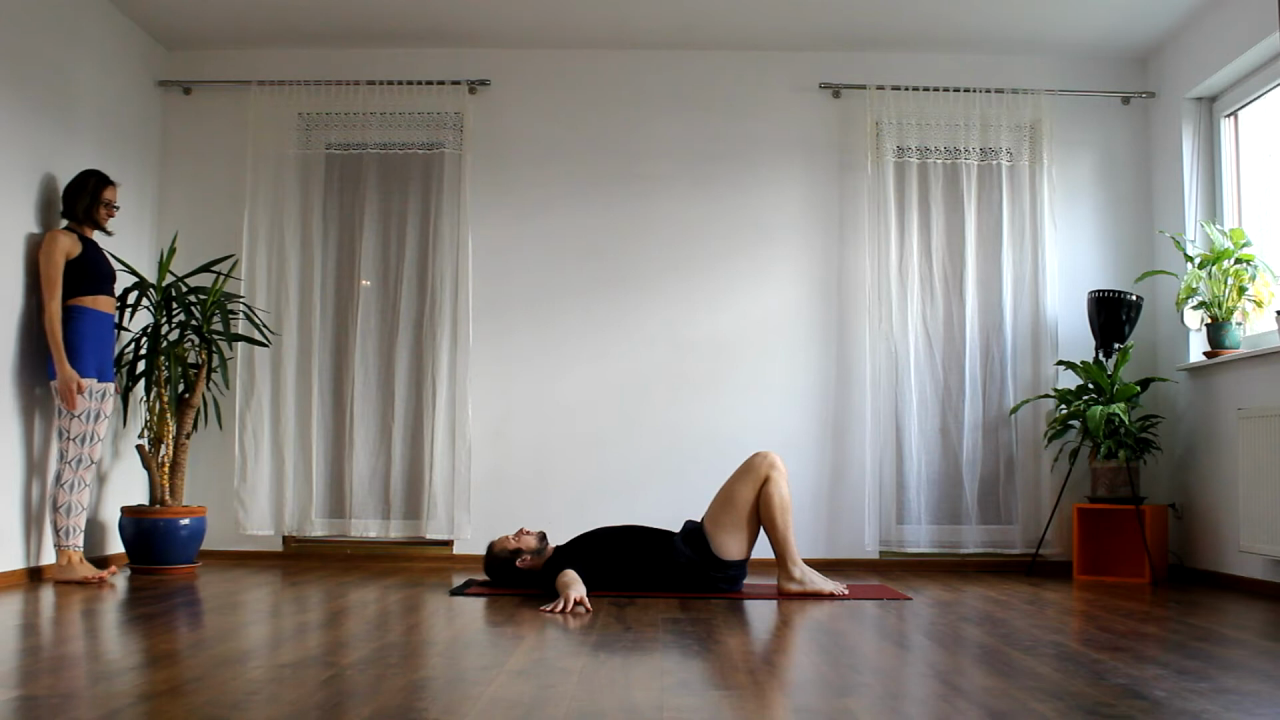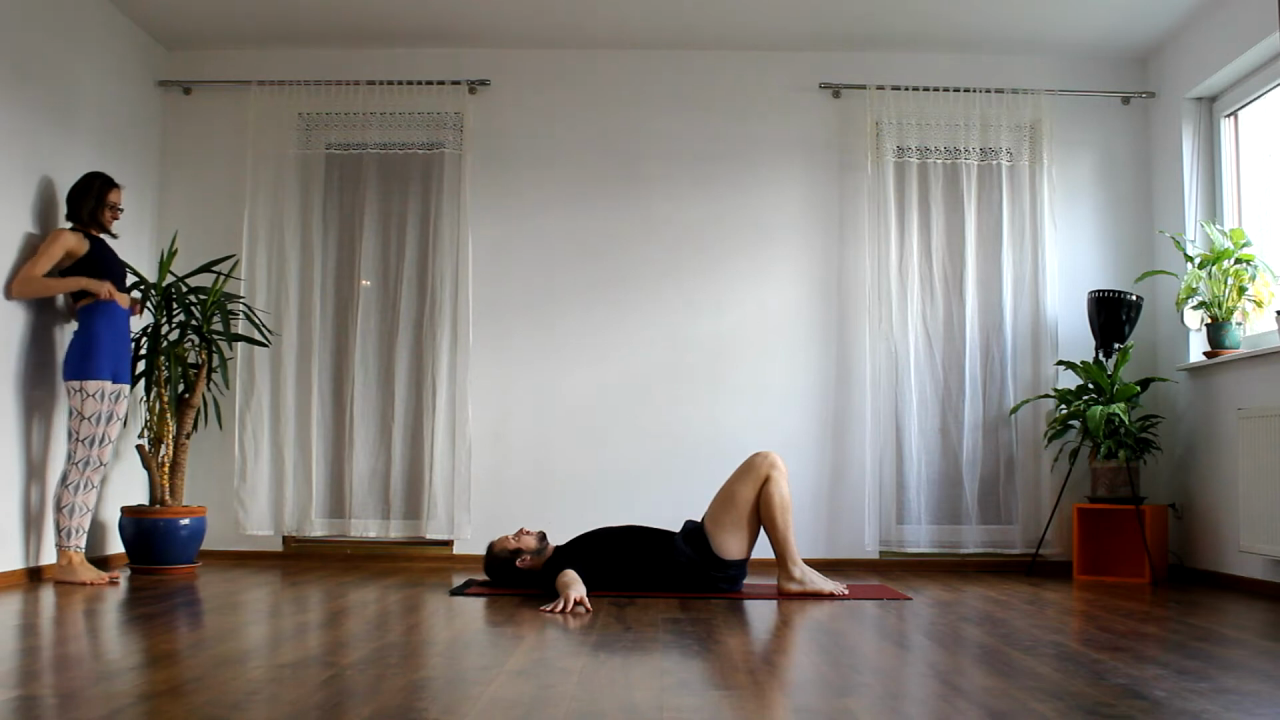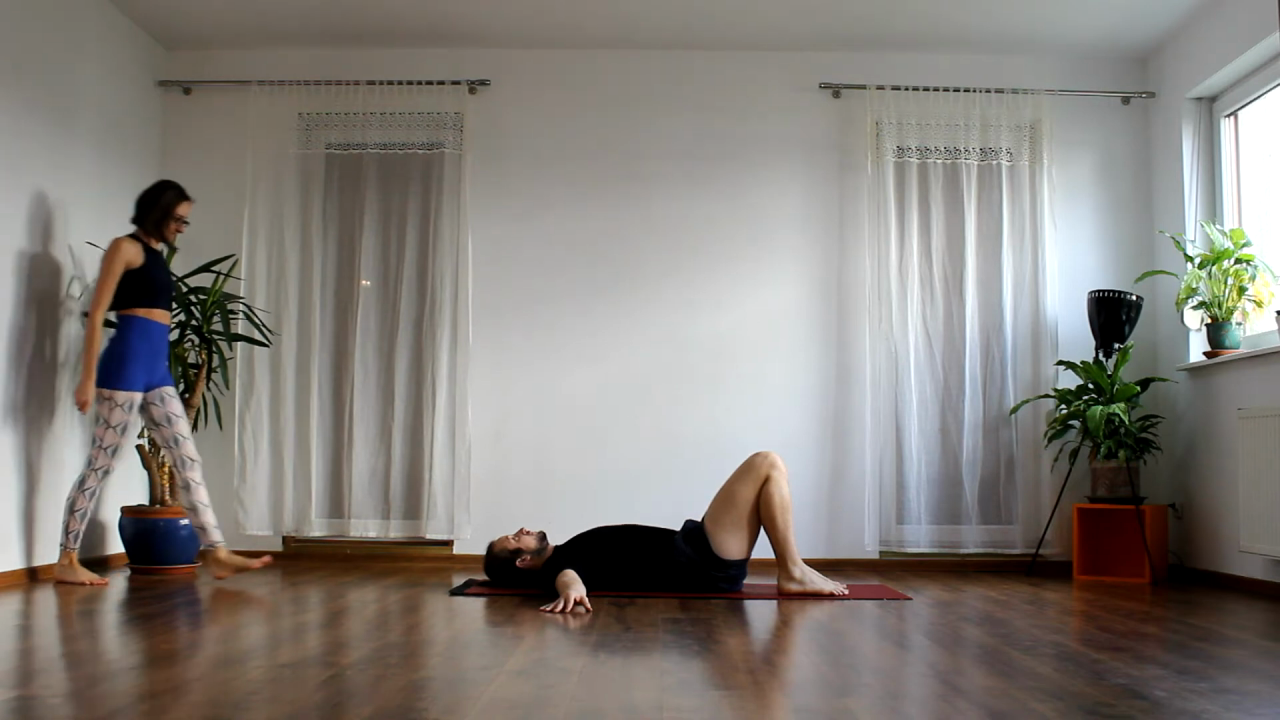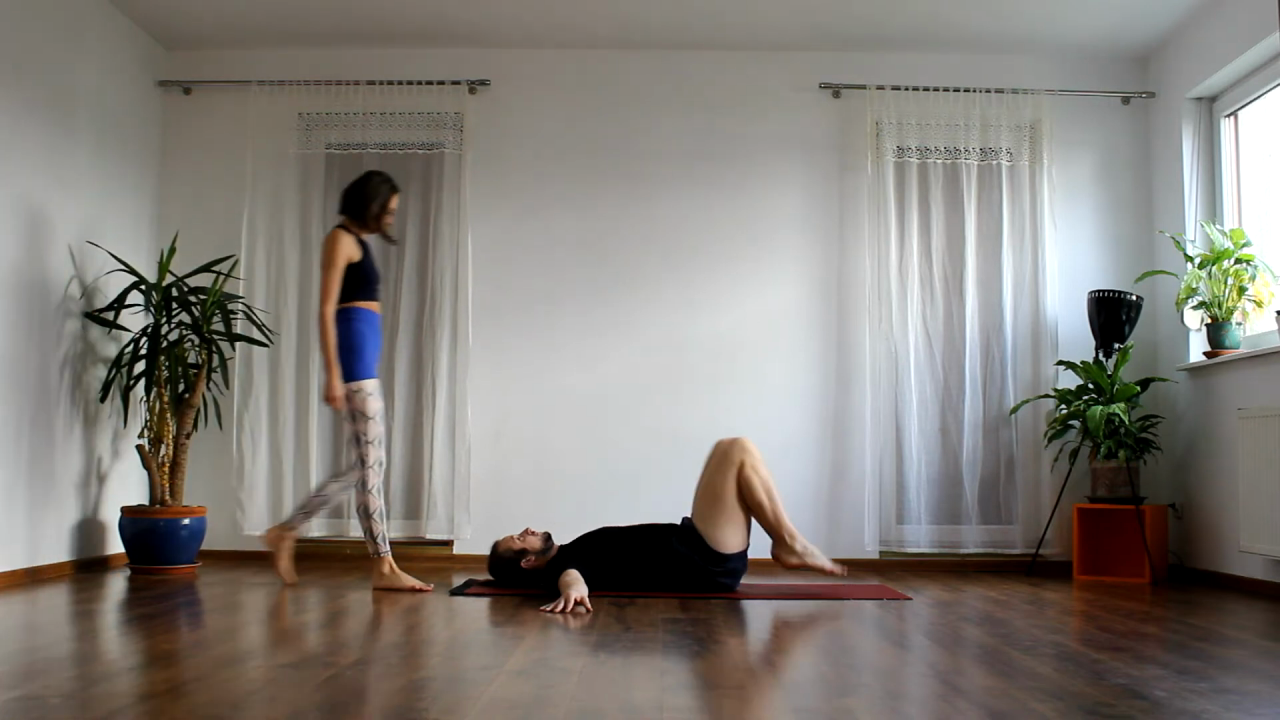
dt=1s
person 1, frame 1
left shoulder: (94, 248)
right shoulder: (61, 239)
right elbow: (52, 308)
left wrist: (109, 371)
right wrist: (63, 366)
left hip: (103, 354)
right hip: (78, 349)
left knee: (87, 462)
right knee: (74, 459)
left ankle: (75, 556)
right ankle: (65, 559)
person 1, frame 2
left shoulder: (100, 245)
right shoulder: (67, 239)
right elbow: (21, 285)
left wrist: (125, 303)
right wrist: (83, 281)
left hip: (118, 356)
right hip: (92, 354)
left knee: (97, 463)
right knee: (81, 460)
left ankle: (77, 556)
right ankle: (64, 560)
person 1, frame 3
left shoulder: (157, 256)
right shoulder: (125, 248)
right elbow: (97, 313)
right wrist: (89, 376)
left hip: (158, 370)
right hip: (128, 364)
left knee: (189, 461)
right knee: (101, 464)
left ankle: (219, 555)
right ankle: (67, 560)
person 1, frame 4
left shoulder: (358, 243)
right shoulder: (340, 240)
right elbow: (327, 311)
right wrist: (333, 375)
left hip: (361, 362)
right hip: (351, 360)
left knee: (364, 467)
right knee: (370, 465)
left ankle: (286, 533)
right ankle: (384, 568)
person 2, frame 1
left shoulder: (559, 557)
right shoulder: (554, 568)
right elbow: (569, 576)
right wrist: (571, 589)
left hip: (695, 556)
right hip: (704, 566)
left knee: (763, 469)
right knee: (767, 464)
left ankle: (794, 571)
right ankle: (792, 573)
person 2, frame 2
left shoulder: (559, 557)
right shoulder: (555, 568)
right elbow: (569, 576)
right wrist: (571, 589)
left hip: (694, 556)
right hip: (704, 566)
left knee: (763, 468)
right knee: (767, 464)
left ankle: (794, 571)
right ankle: (793, 573)
person 2, frame 3
left shoulder: (560, 556)
right shoulder: (555, 568)
right elbow: (569, 576)
right wrist: (570, 589)
left hip: (695, 556)
right hip: (704, 566)
left knee: (762, 469)
right knee: (767, 464)
left ankle: (793, 571)
right ankle: (792, 573)
person 2, frame 4
left shoulder: (564, 556)
right shoulder: (559, 566)
right elbow: (571, 576)
right wrist: (571, 588)
left hip: (699, 558)
right hip: (707, 565)
right knee: (737, 449)
right ankle: (790, 546)
